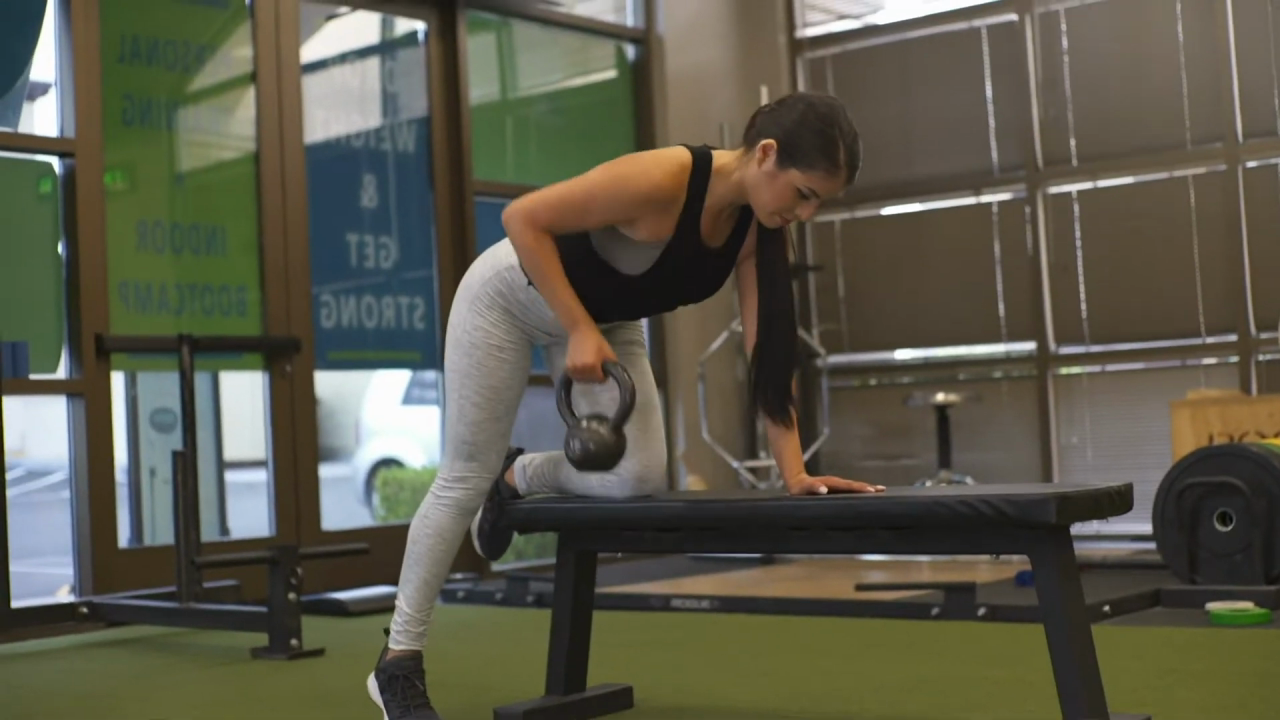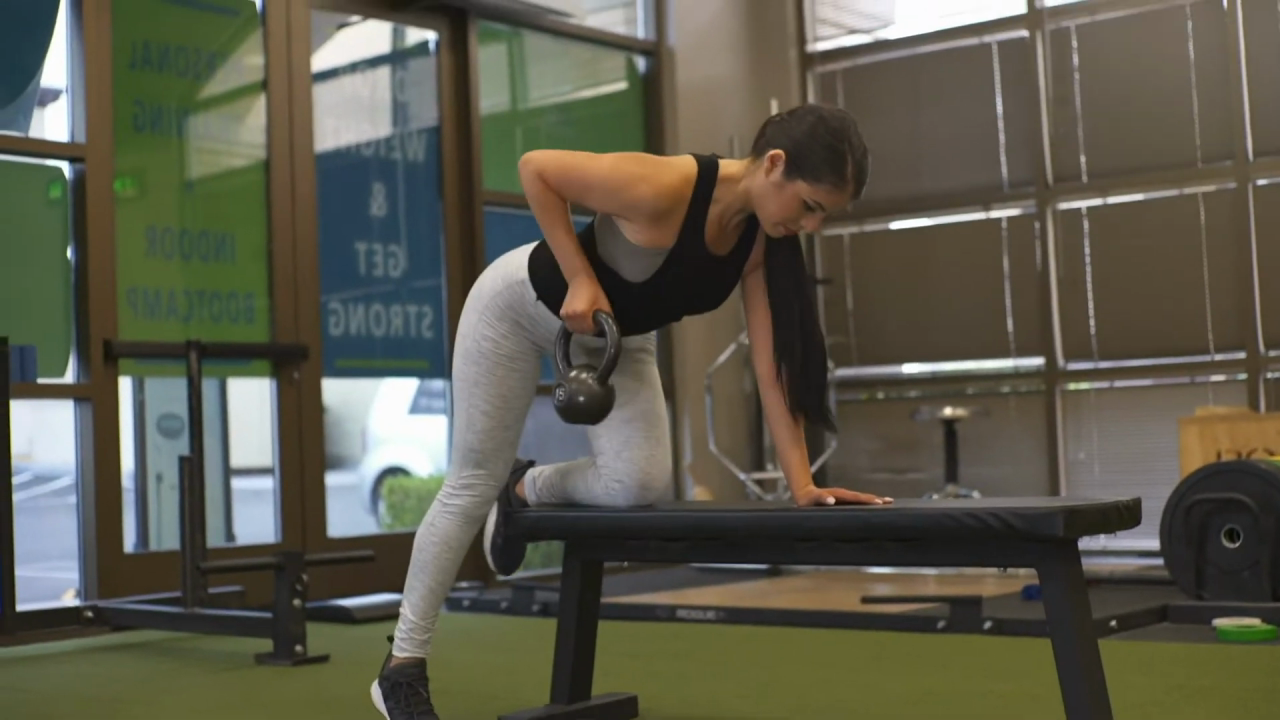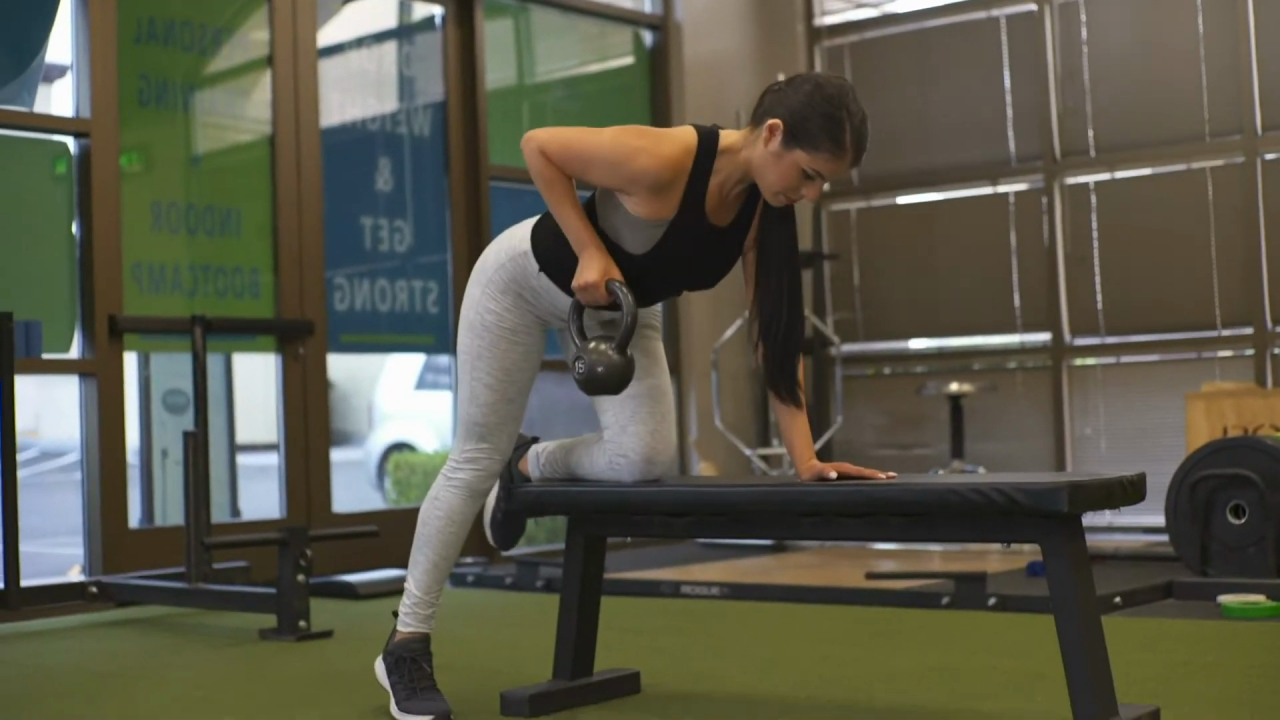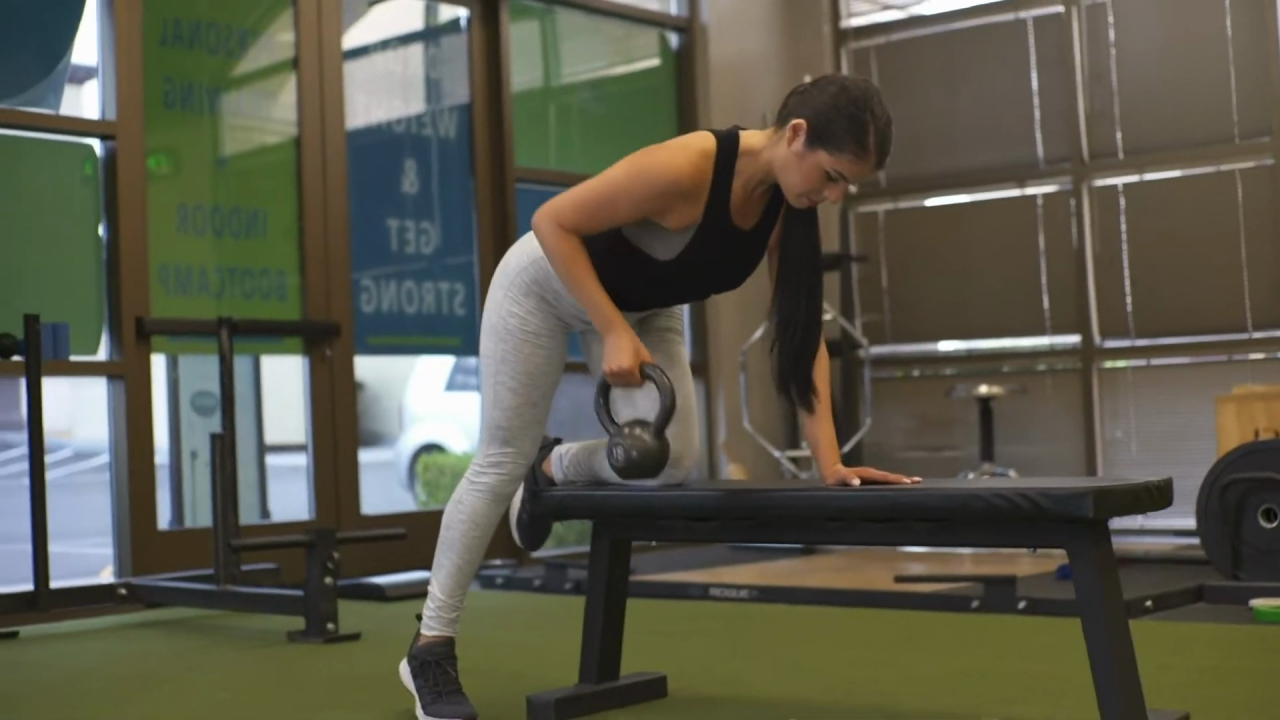
dt=0.3s
person 1, frame 1
left shoulder: (759, 219)
right shoulder: (660, 179)
left elbow: (767, 345)
right elbow: (521, 217)
left wrist: (794, 472)
right wrist: (578, 331)
left hip: (606, 314)
right hip: (510, 293)
left knee: (638, 477)
right knee: (466, 478)
left ankle: (517, 478)
right ankle: (398, 660)
person 1, frame 2
left shoulder: (763, 232)
right shoulder: (662, 186)
left elbow: (774, 359)
right elbow: (534, 166)
left wrist: (801, 483)
right wrist: (581, 278)
left hip: (613, 330)
right hip: (521, 304)
left knee: (641, 485)
right knee: (472, 486)
left ankle: (528, 490)
right ankle: (401, 667)
person 1, frame 3
left shoulder: (767, 203)
right shoulder: (663, 158)
left elbow: (775, 330)
right elbow: (538, 145)
left wrist: (804, 457)
right wrist: (590, 251)
left hip: (619, 304)
right hip: (525, 280)
left knee: (646, 459)
right knee: (477, 458)
left ankle: (530, 465)
right ankle: (406, 643)
person 1, frame 4
left shoulder: (789, 200)
right shoulder: (685, 166)
left elbow: (800, 331)
right elbow: (551, 220)
left wrist: (829, 461)
right wrist: (612, 333)
left hip: (645, 304)
right hip: (546, 279)
left knee: (671, 461)
right knee: (501, 462)
left ankle: (555, 466)
right ankle: (430, 647)
